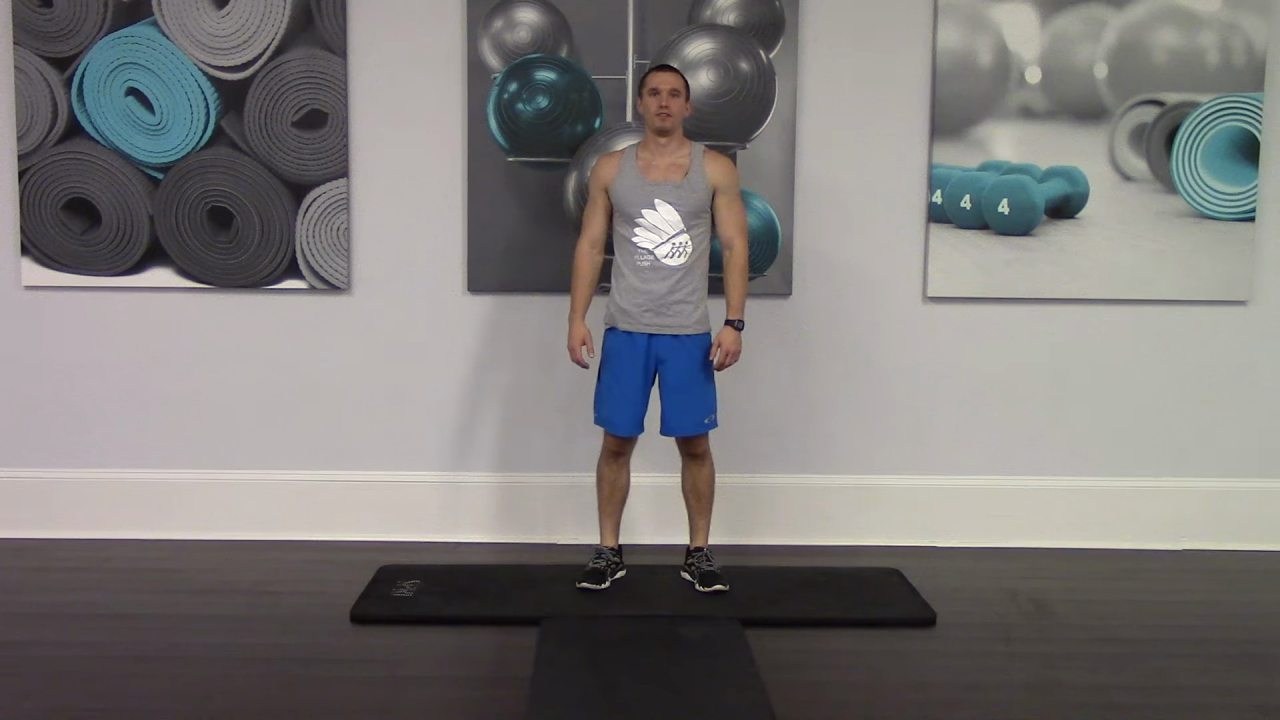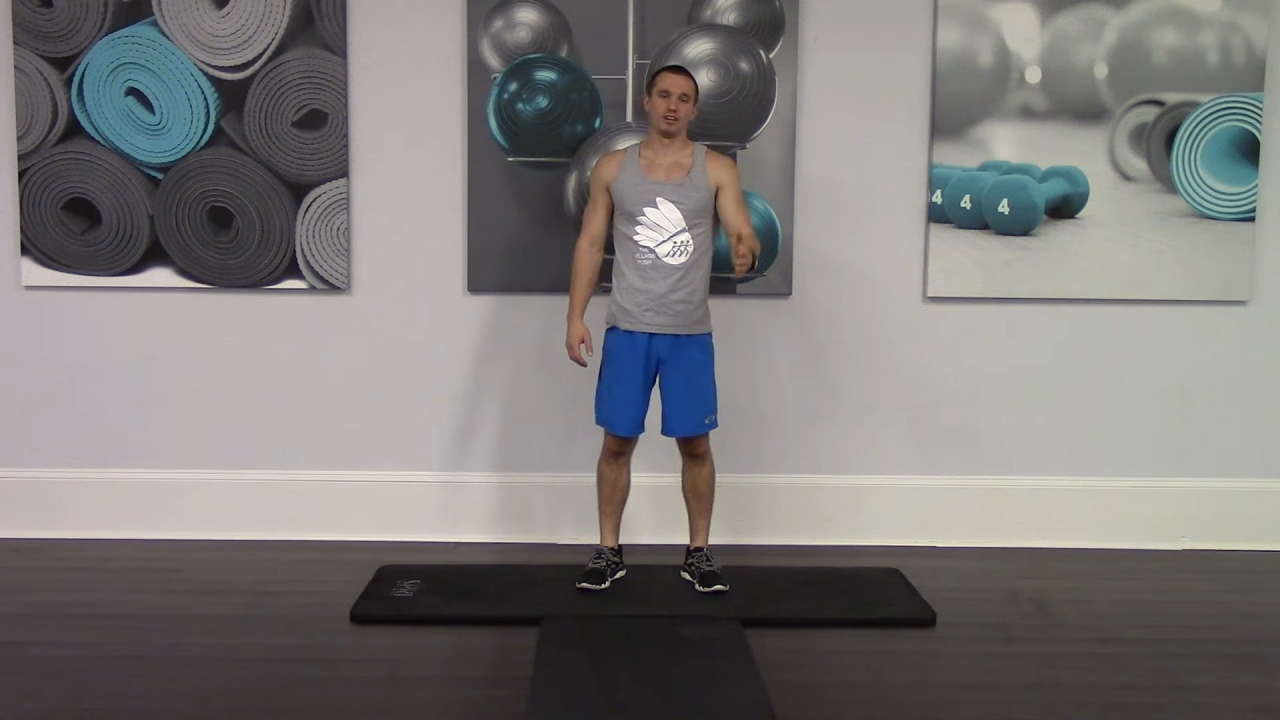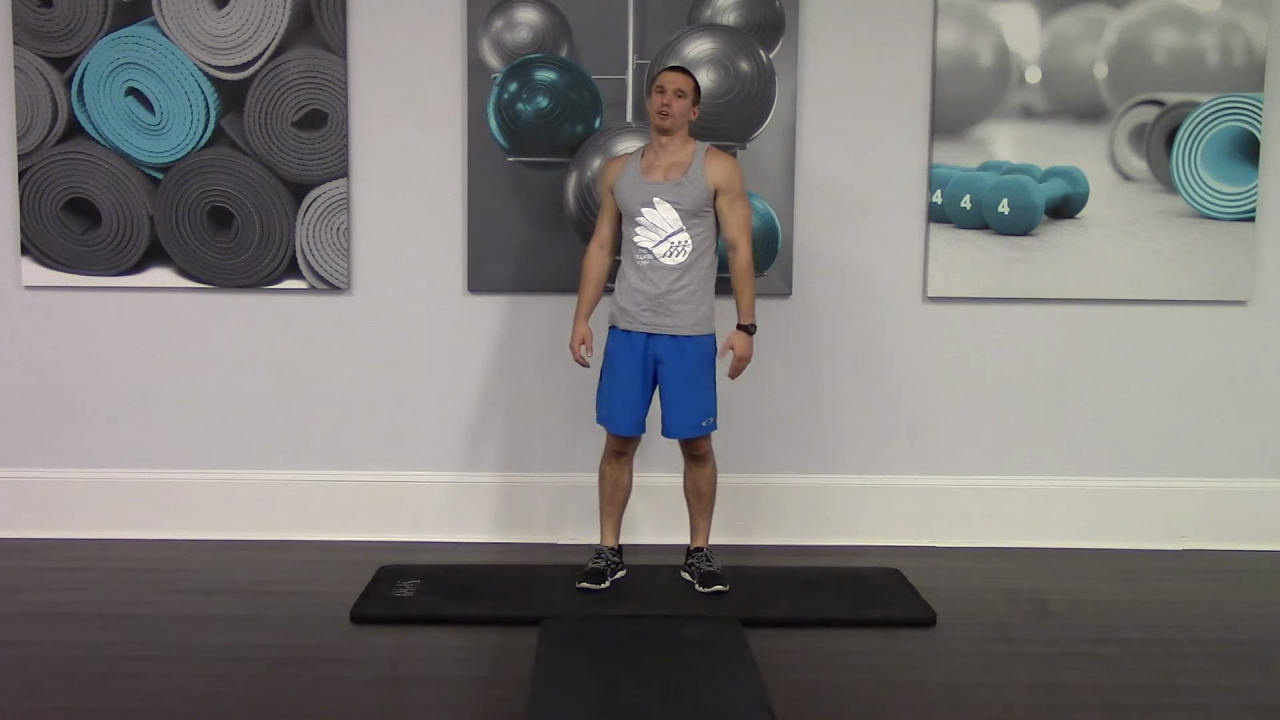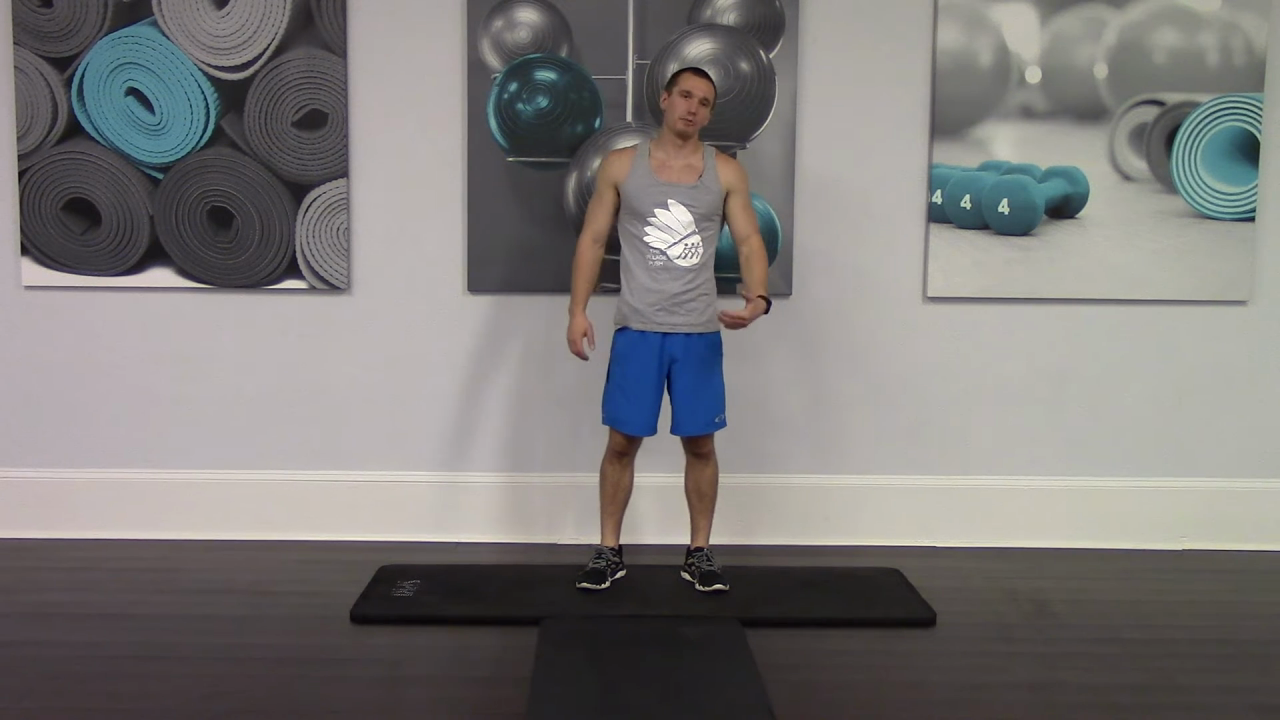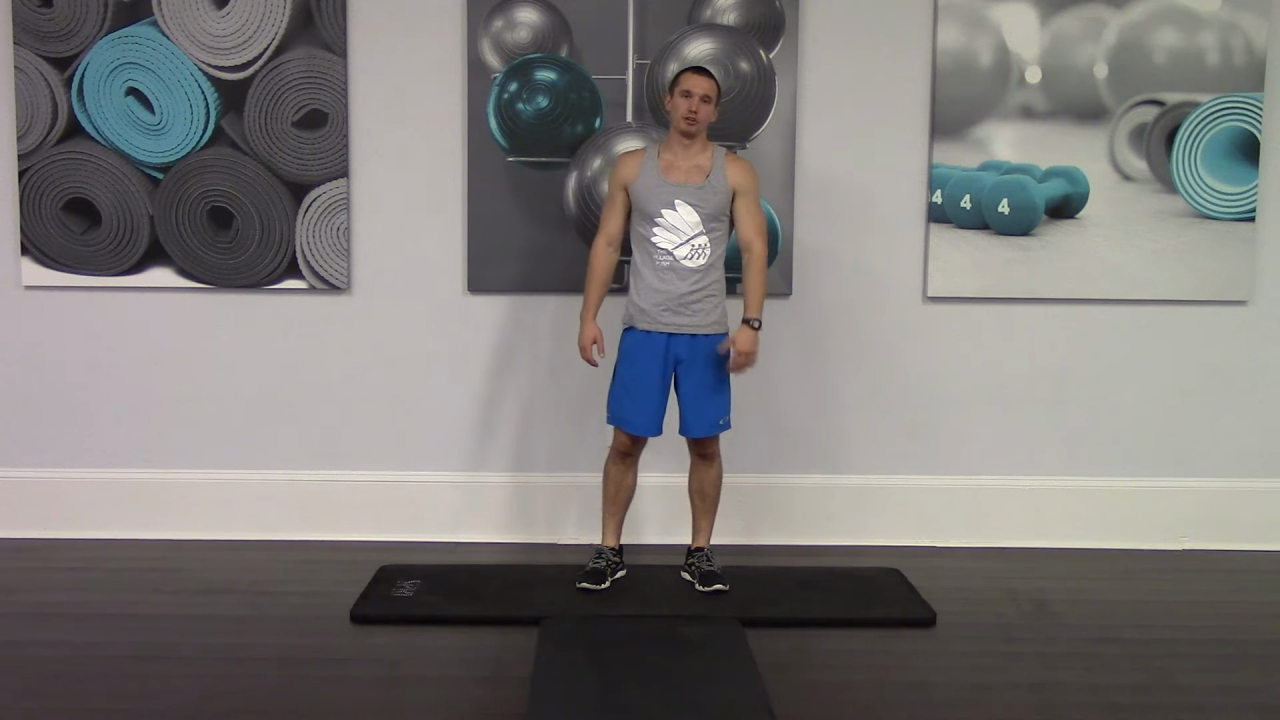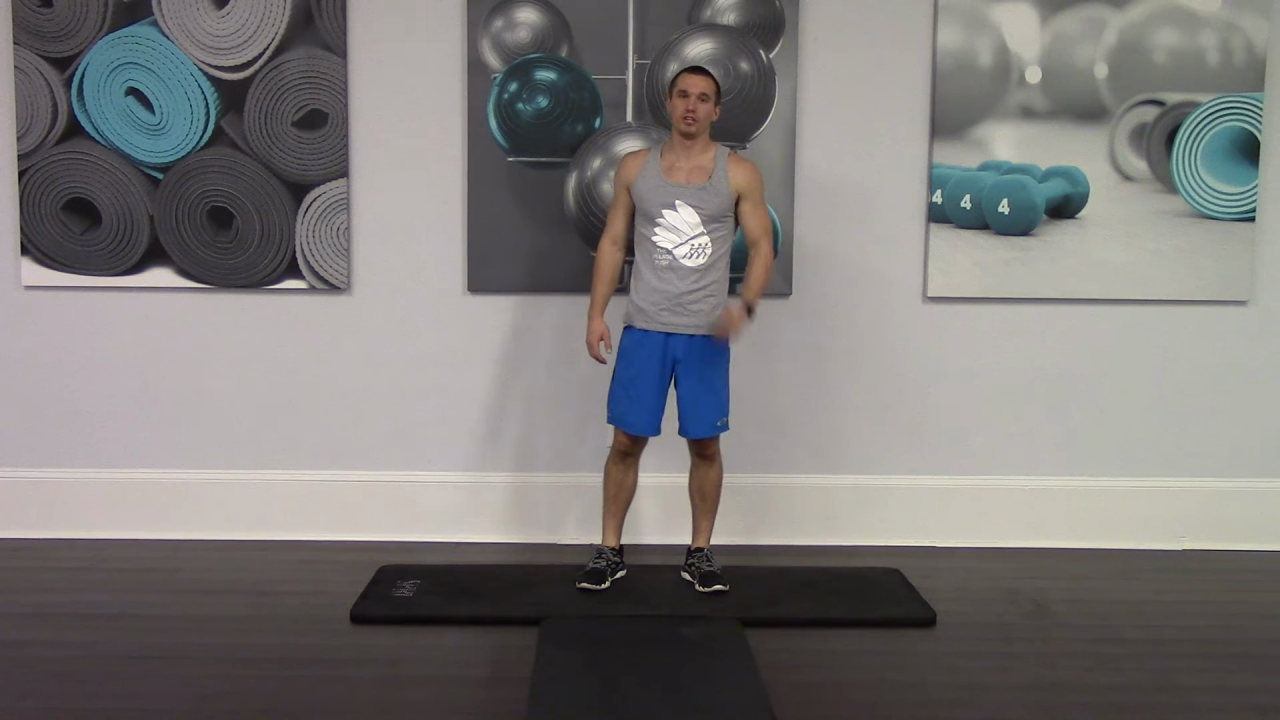
dt=0.5s
person 1, frame 1
left shoulder: (716, 169)
right shoulder: (610, 168)
left elbow: (735, 247)
right elbow: (590, 245)
left wrist: (733, 324)
right wrist: (577, 319)
left hip: (690, 332)
right hip: (626, 329)
left knee: (694, 443)
right knee: (616, 441)
left ankle: (699, 553)
right ankle: (608, 551)
person 1, frame 2
left shoulder: (718, 168)
right shoulder: (611, 167)
left elbow: (745, 236)
right elbow: (590, 243)
left wrist: (747, 250)
right wrist: (576, 315)
left hip: (690, 331)
right hip: (626, 329)
left knee: (695, 443)
right knee: (617, 441)
left ankle: (698, 553)
right ankle: (608, 550)
person 1, frame 3
left shoulder: (719, 168)
right shoulder: (619, 170)
left elbow: (739, 250)
right elbow: (601, 248)
left wrist: (745, 326)
right wrist: (581, 319)
left hip: (692, 334)
right hip: (628, 330)
left knee: (697, 444)
right knee: (619, 442)
left ankle: (699, 553)
right ankle: (609, 551)
person 1, frame 4
left shoulder: (727, 171)
right shoulder: (620, 165)
left elbow: (749, 242)
right elbow: (592, 239)
left wrist: (757, 299)
right wrist: (577, 309)
left hip: (699, 332)
right hip: (637, 329)
left knee: (700, 443)
right knee: (622, 441)
left ankle: (699, 552)
right ankle: (609, 550)
person 1, frame 5
left shoulder: (736, 172)
right shoulder: (630, 166)
left elbow: (754, 250)
right elbow: (606, 243)
left wrist: (750, 323)
right wrist: (589, 316)
left hip: (707, 333)
right hip: (644, 329)
left knee: (705, 444)
right knee: (626, 441)
left ankle: (699, 553)
right ankle: (609, 551)
person 1, frame 6
left shoulder: (739, 172)
right shoulder: (634, 167)
left elbow: (761, 246)
right elbow: (612, 242)
left wrist: (745, 305)
right wrist: (596, 315)
left hip: (706, 333)
right hip: (643, 328)
left knee: (705, 444)
right knee: (627, 441)
left ankle: (699, 552)
right ankle: (610, 550)
